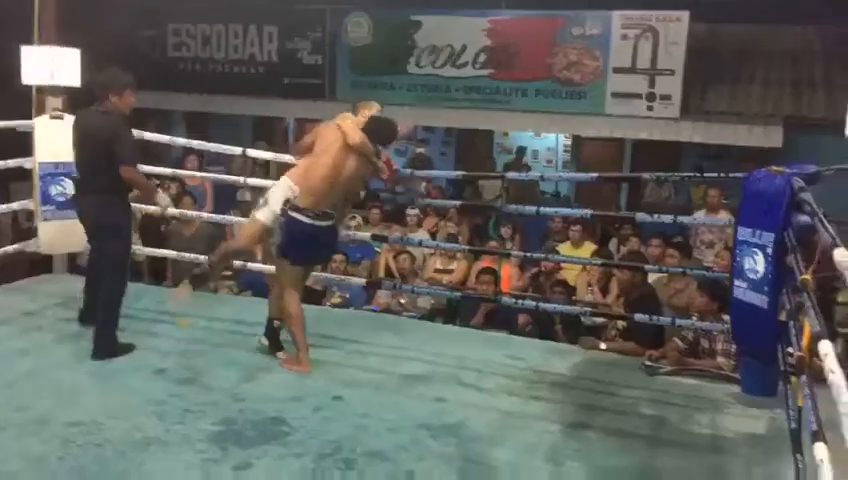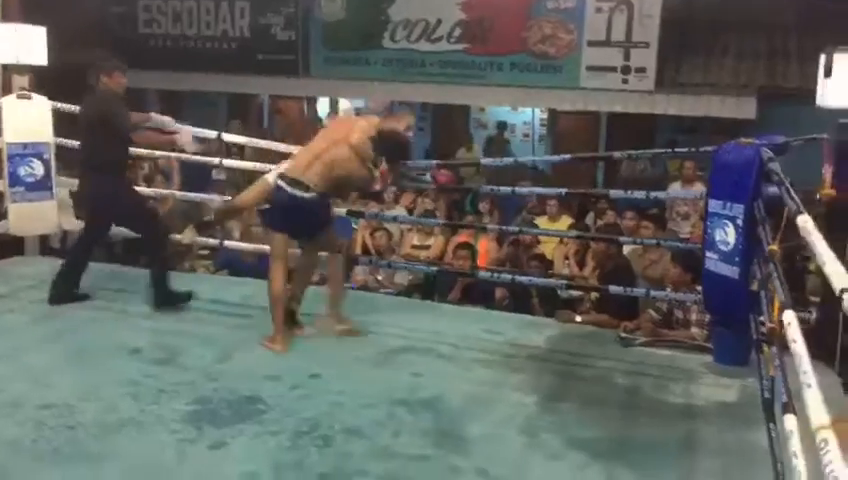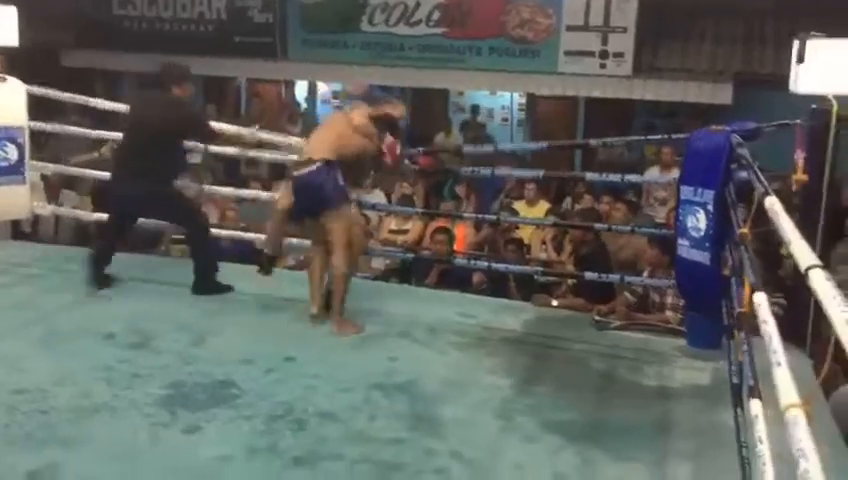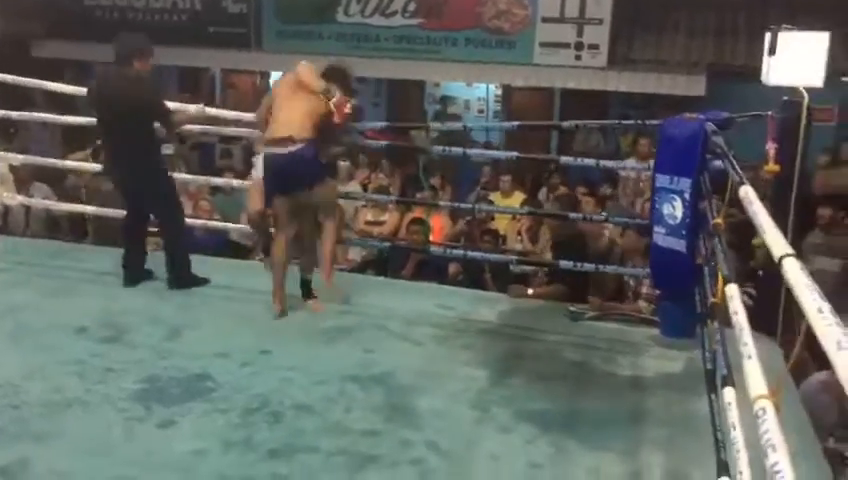
dt=0.4s
person 1, frame 1
left shoulder: (82, 118)
right shoulder: (116, 125)
right elbow: (128, 171)
right wrist: (155, 193)
left hip: (85, 200)
right hip: (110, 203)
left knee: (100, 257)
right knee: (113, 269)
left ankle: (90, 312)
right ankle: (105, 343)
person 1, frame 2
left shoulder: (94, 102)
right shoulder: (109, 102)
right elbow: (138, 136)
left wrist: (151, 117)
right wrist: (176, 139)
left hip: (90, 183)
right hip: (108, 183)
left knee: (91, 234)
right knee: (155, 231)
left ankle: (62, 289)
right ankle: (162, 294)
person 1, frame 3
left shoulder: (142, 102)
right shoulder: (181, 112)
right elbow: (211, 137)
left hip: (121, 182)
right hip: (151, 186)
left knee: (117, 225)
right knee: (196, 223)
left ankle: (97, 271)
right ankle: (206, 282)
person 1, frame 4
left shoulder: (102, 81)
right shoulder: (143, 88)
left elbow: (95, 104)
right elbow: (169, 123)
right wrist: (193, 115)
left hip: (115, 163)
right hip: (144, 165)
left knee: (136, 212)
right knee: (171, 216)
left ankle: (133, 270)
right ankle: (180, 275)
person 2, frame 1
left shoulder: (332, 128)
right shoulder: (369, 163)
left elbow: (303, 148)
left hip: (299, 218)
right hip: (325, 224)
left knee: (288, 287)
right knee: (294, 283)
left ankle: (301, 358)
person 2, frame 2
right shoulder: (366, 174)
left hip: (284, 188)
right hip: (312, 200)
left knee: (278, 265)
right knee: (335, 252)
left ankle: (279, 336)
right ankle: (334, 315)
person 2, frame 3
right shoulder: (372, 145)
left hip: (300, 178)
right hip: (323, 173)
left knee: (319, 246)
right knee: (346, 246)
left ankle: (316, 303)
right ankle: (339, 318)
person 2, frame 4
left shoulder: (286, 80)
right shoulder: (333, 101)
left elbow: (261, 118)
right elbow: (326, 139)
left hip: (274, 158)
right hip: (302, 153)
left knee: (284, 231)
right knee: (330, 215)
left ankle: (278, 298)
right ankle: (326, 277)
